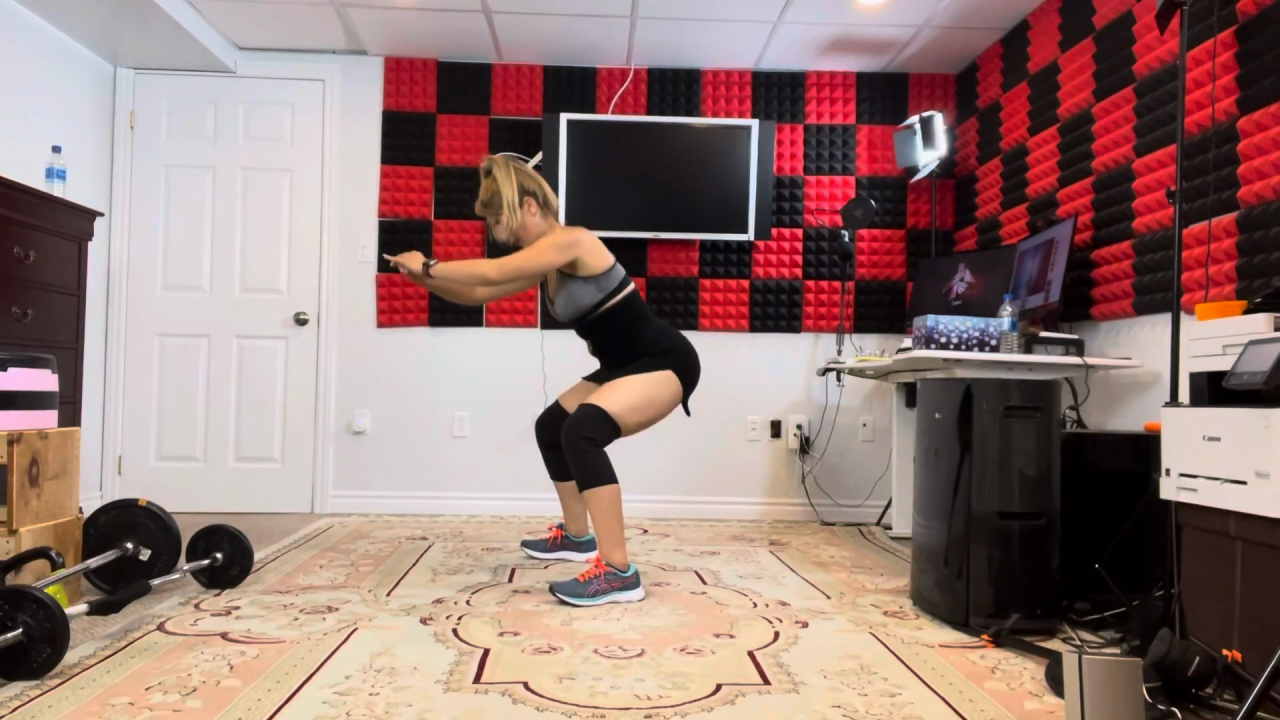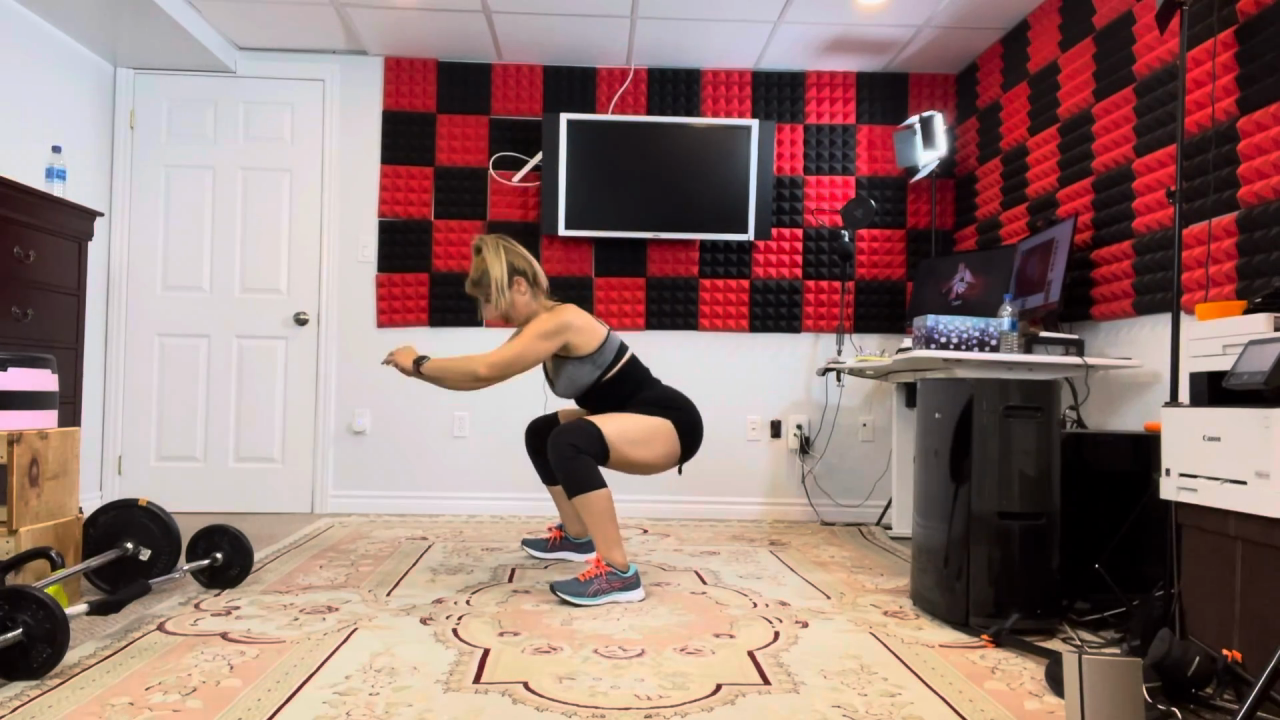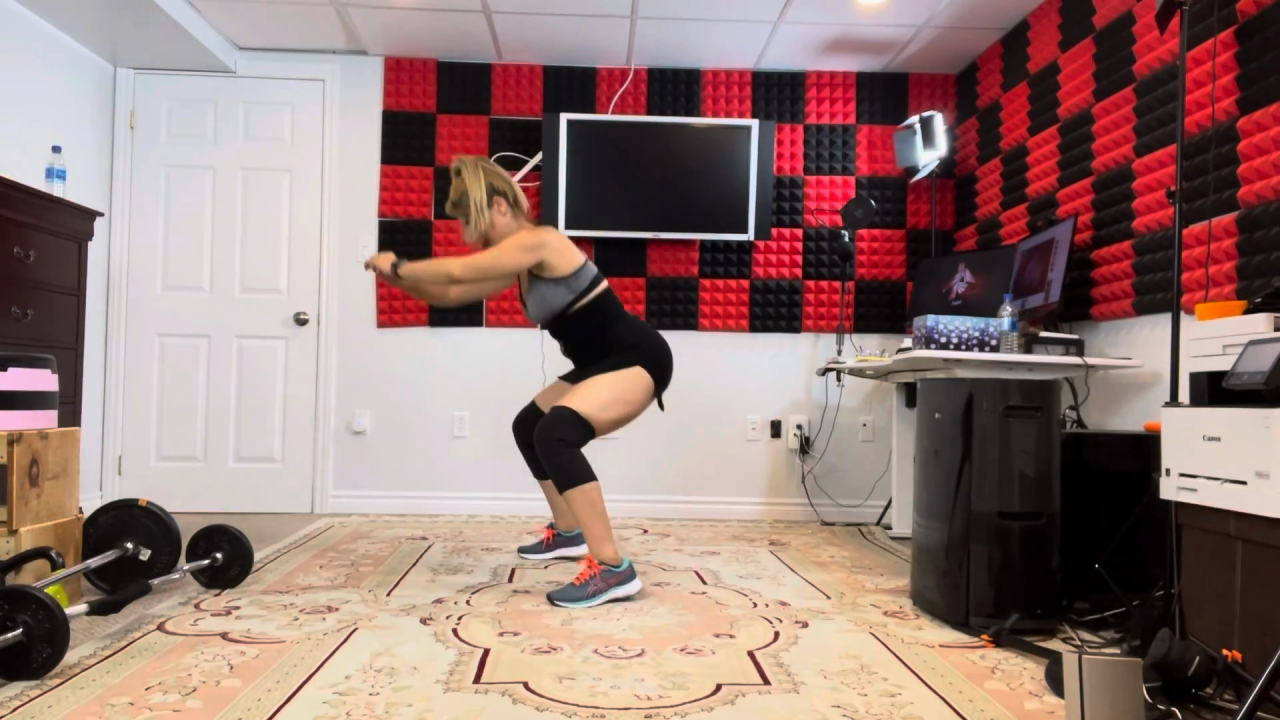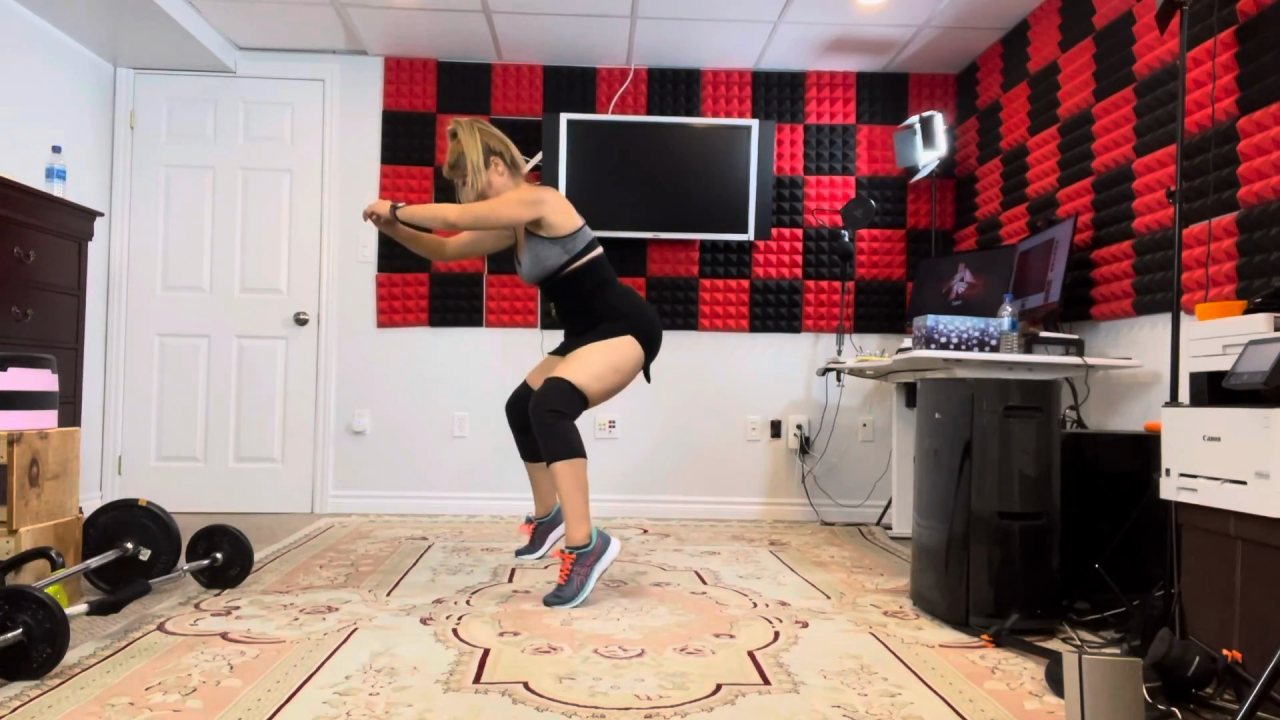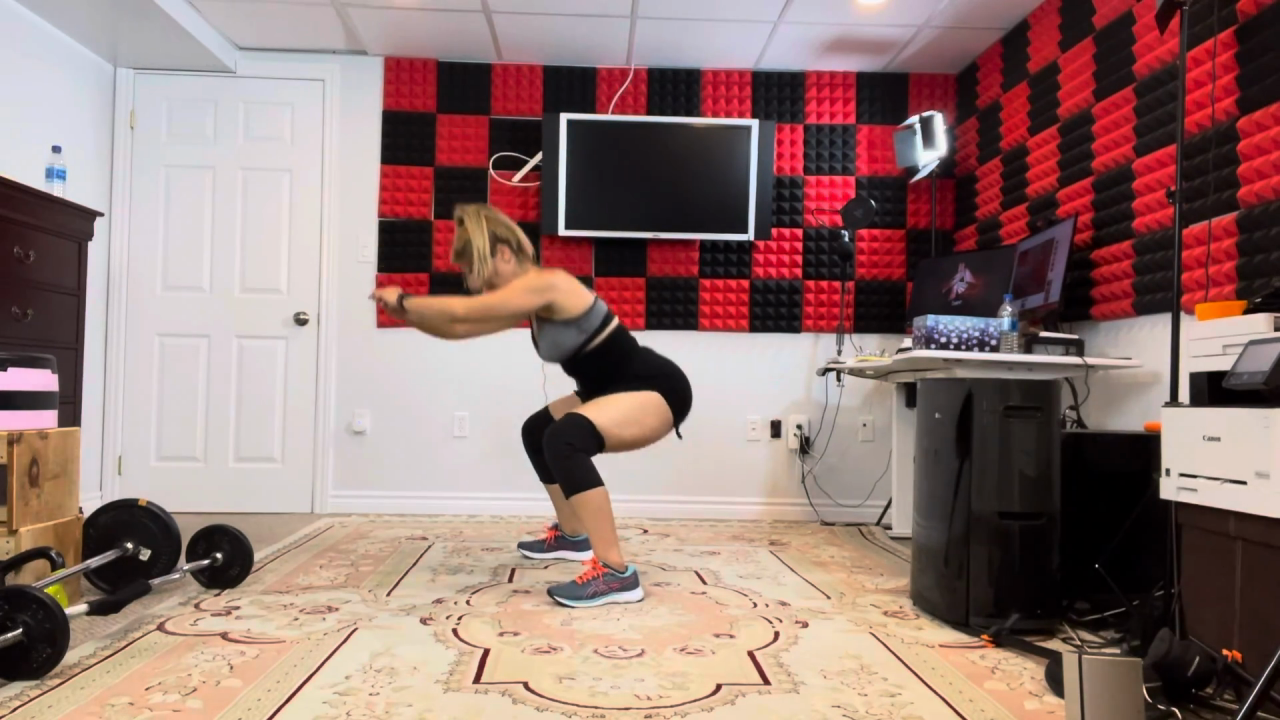
dt=0.4s
person 1, frame 1
left shoulder: (572, 241)
right shoulder: (548, 259)
left elbow: (493, 273)
right elbow: (480, 293)
left wrist: (428, 266)
right wrist: (424, 276)
left hip: (665, 362)
right hip: (629, 364)
left knee: (582, 431)
right knee: (552, 426)
left ankle: (618, 570)
right ankle: (576, 535)
person 1, frame 2
left shoulder: (561, 321)
right shoulder: (539, 329)
left elbow: (484, 370)
right elbow: (480, 378)
left wrist: (419, 362)
right wrist: (420, 366)
left hip: (671, 422)
right hip: (638, 417)
left knee: (568, 442)
right knee: (540, 435)
left ankle: (618, 573)
right ankle: (577, 537)
person 1, frame 3
left shoulder: (539, 241)
right shoulder: (521, 262)
left elbow: (459, 271)
right elbow: (453, 293)
left wrist: (398, 266)
right wrist: (398, 275)
left hip: (639, 359)
right hip: (606, 363)
left knee: (555, 434)
right knee: (528, 426)
left ankle: (612, 566)
right ankle: (568, 532)
person 1, frame 4
left shoulder: (538, 199)
right shoulder: (514, 223)
left elbow: (454, 217)
right elbow: (447, 249)
left wrist: (396, 210)
right wrist: (393, 226)
left hip: (626, 326)
right hip: (591, 331)
left knee: (549, 407)
right knee: (521, 408)
left ankle: (585, 542)
right ankle: (547, 517)
person 1, frame 5
left shoulder: (548, 284)
right shoulder: (533, 295)
left elbow: (465, 311)
right elbow: (459, 327)
left wrist: (402, 301)
right wrist: (406, 308)
left hip: (658, 389)
right hip: (623, 388)
left knee: (565, 438)
right knee: (538, 431)
left ankle: (615, 571)
right ankle: (572, 534)
